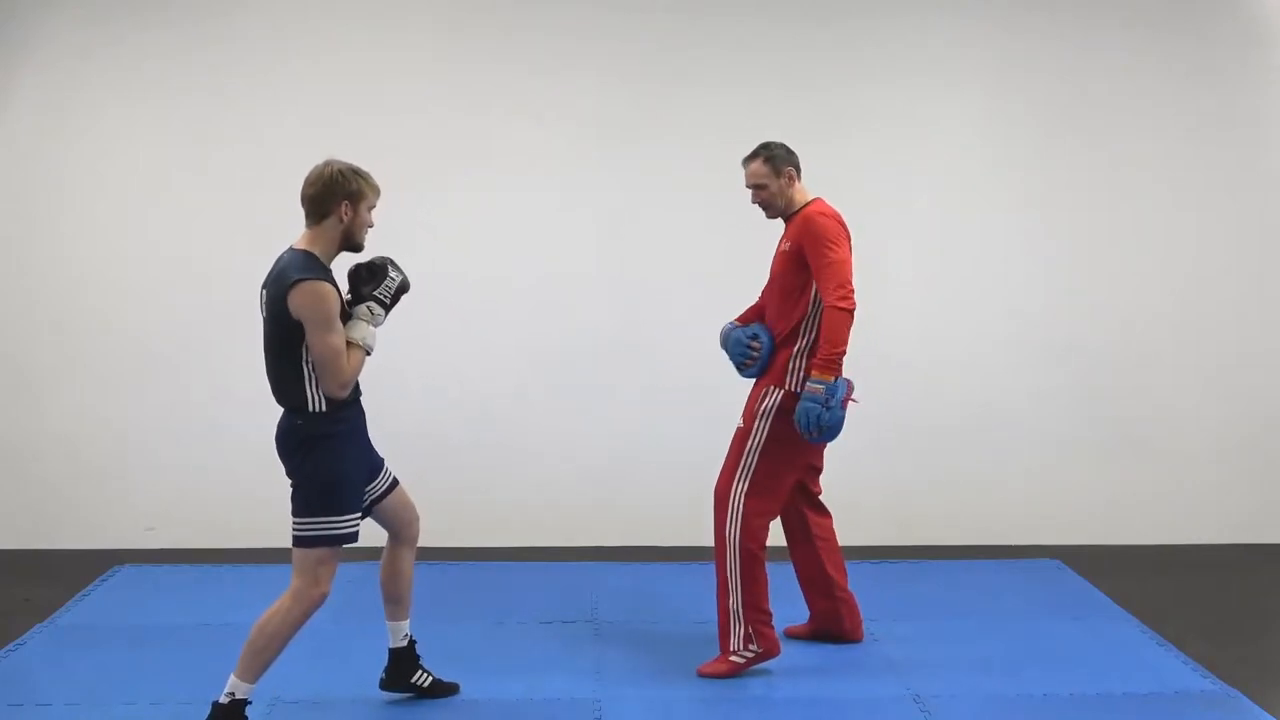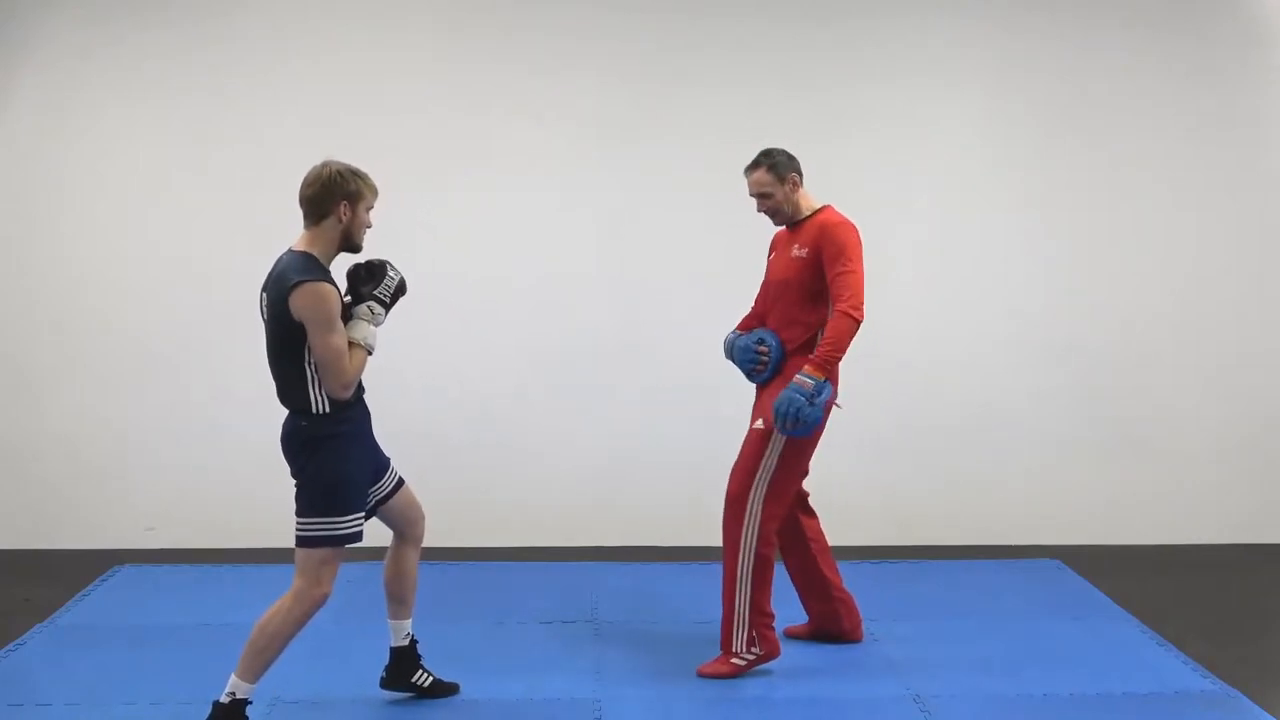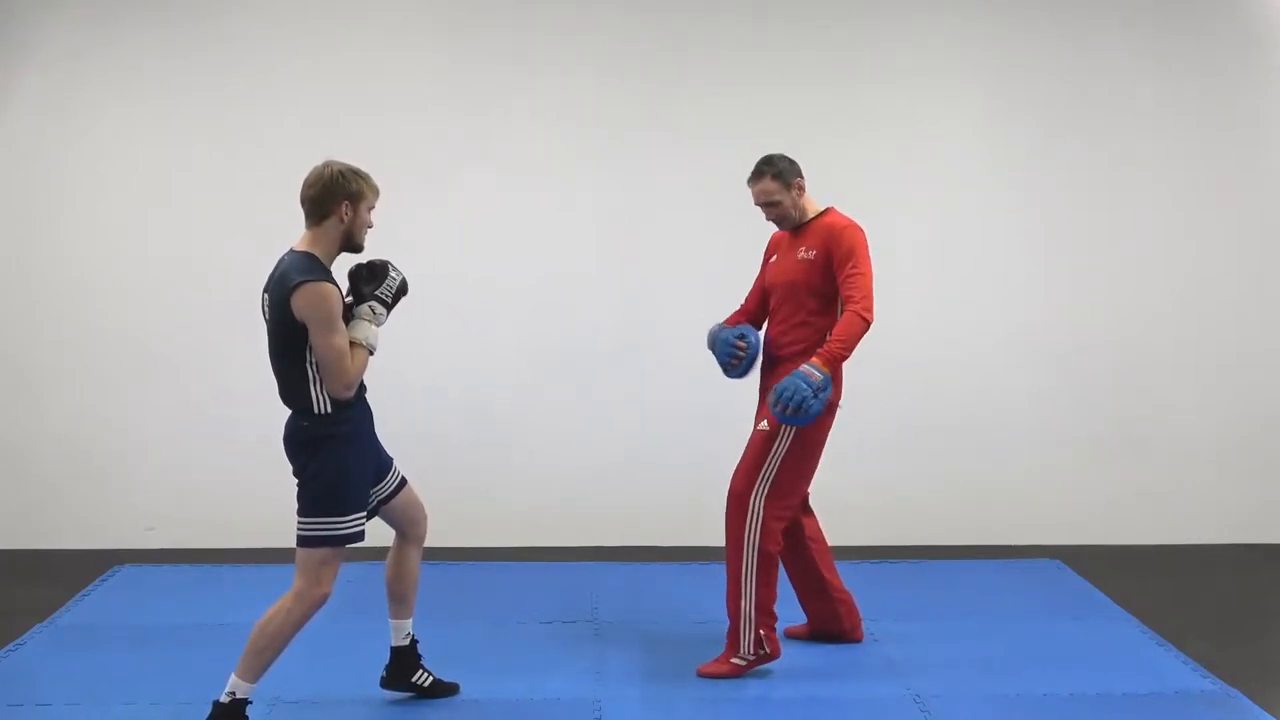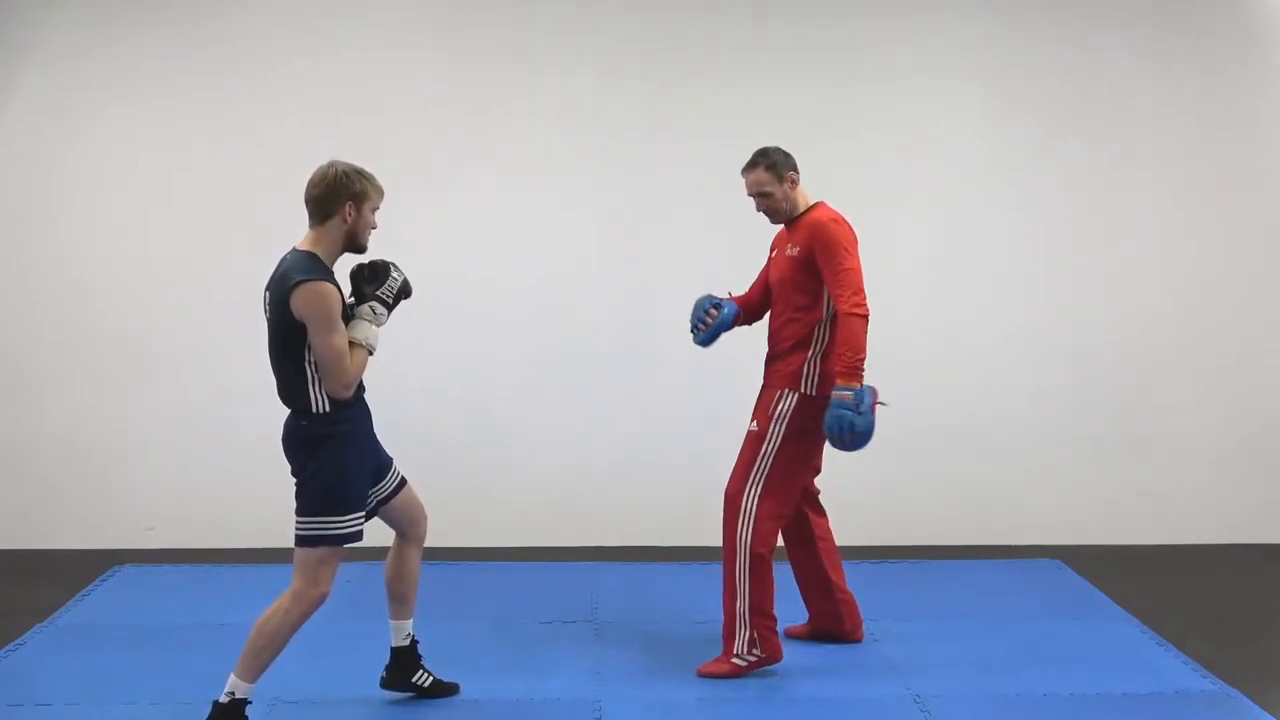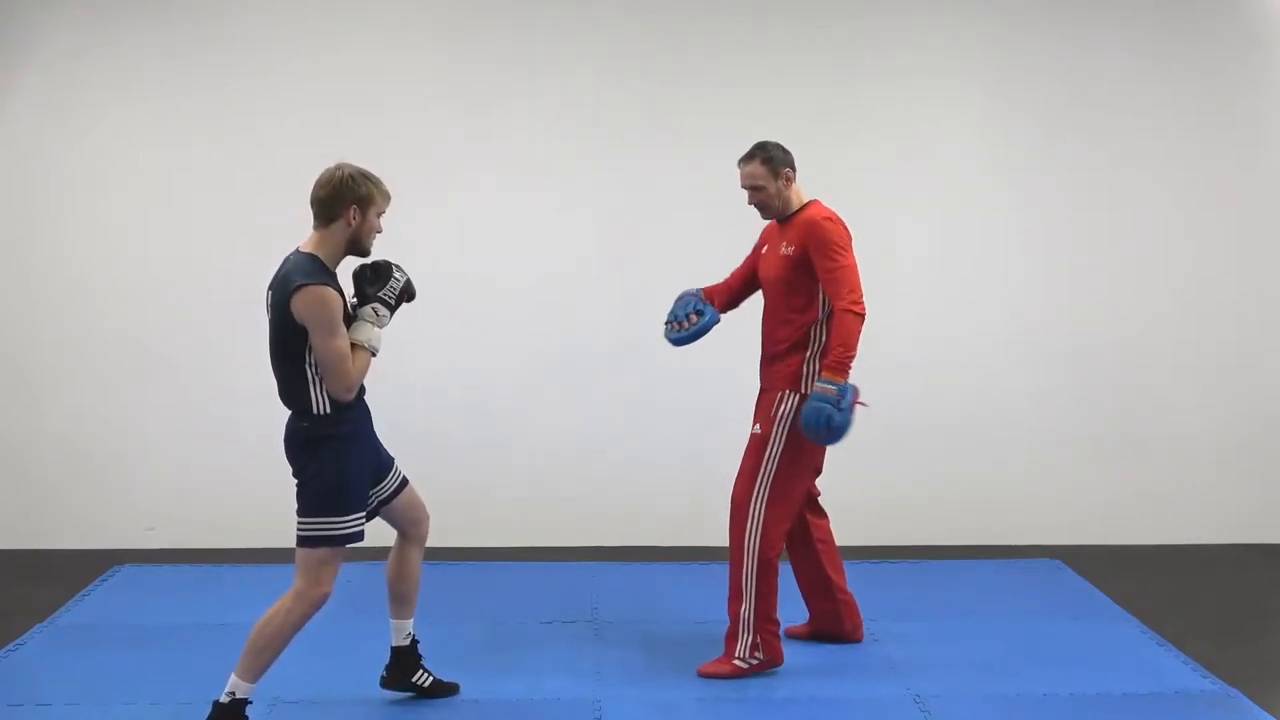
dt=0.2s
person 1, frame 1
left shoulder: (293, 267)
right shoulder: (311, 285)
right elbow: (337, 381)
left wrist: (355, 305)
right wrist: (369, 313)
left hip: (339, 433)
right hip: (321, 439)
left knee: (406, 525)
right knee: (311, 588)
left ankle: (401, 663)
person 1, frame 2
left shoulder: (293, 269)
right shoulder: (312, 286)
right elbow: (341, 381)
left wrist: (355, 305)
right wrist: (369, 312)
left hip: (343, 433)
right hip: (326, 440)
left knee: (411, 524)
right knee: (313, 589)
left ankle: (402, 662)
person 1, frame 3
left shoulder: (295, 269)
right shoulder: (314, 287)
right elbow: (343, 380)
left wrist: (357, 306)
right wrist: (370, 313)
left hip: (347, 433)
right hip: (329, 441)
left knee: (413, 524)
right knee: (313, 589)
left ankle: (403, 662)
person 1, frame 4
left shoulder: (299, 268)
right shoulder: (313, 286)
right elbow: (342, 381)
left wrist: (360, 307)
right wrist: (372, 313)
left hip: (346, 433)
right hip: (327, 441)
left knee: (413, 525)
right knee: (311, 589)
left ankle: (402, 662)
person 1, frame 5
left shoulder: (303, 269)
right shoulder: (314, 289)
right elbow: (344, 383)
left wrist: (365, 308)
right wrist: (374, 314)
left hip: (348, 434)
right hip: (328, 442)
left knee: (415, 525)
right knee: (313, 589)
left ankle: (403, 662)
person 2, frame 1
left shoulder: (818, 222)
right shoulder: (795, 228)
left elbow: (839, 302)
left wrist: (824, 376)
right wrist: (740, 328)
left hip: (792, 384)
right hip: (790, 381)
left knee: (739, 499)
right knee: (798, 500)
left ankle: (748, 639)
right ankle: (836, 618)
person 2, frame 2
left shoulder: (833, 230)
right shoulder: (783, 239)
left elbow: (848, 309)
left wrist: (814, 374)
right wrist: (741, 337)
left hip: (799, 389)
right hip: (780, 385)
left knee: (750, 502)
right knee: (785, 503)
left ankle: (749, 641)
right ankle: (835, 617)
person 2, frame 3
left shoulder: (841, 233)
right shoulder: (778, 244)
left elbow: (858, 310)
right elbow: (755, 307)
left wrist: (819, 366)
right wrist: (727, 332)
left hip: (805, 390)
right hip: (780, 387)
left knee: (751, 500)
right knee: (783, 504)
left ankle: (751, 641)
right ankle: (835, 617)
person 2, frame 4
left shoulder: (827, 228)
right shoulder: (784, 237)
left elbow: (852, 309)
right elbow: (758, 299)
left wrist: (848, 381)
right wrist: (724, 309)
left hip: (802, 387)
right hip: (785, 384)
left knee: (750, 502)
right knee: (794, 502)
left ankle: (751, 643)
right ankle: (837, 618)
person 2, frame 5
left shoulder: (822, 226)
right shoulder: (773, 234)
left elbow: (850, 306)
right elbow: (736, 287)
left wrist: (833, 378)
right wrist: (699, 303)
left hip: (801, 387)
right hip: (785, 385)
left knee: (756, 506)
right knee: (795, 504)
left ankle: (753, 646)
right ankle: (837, 618)
